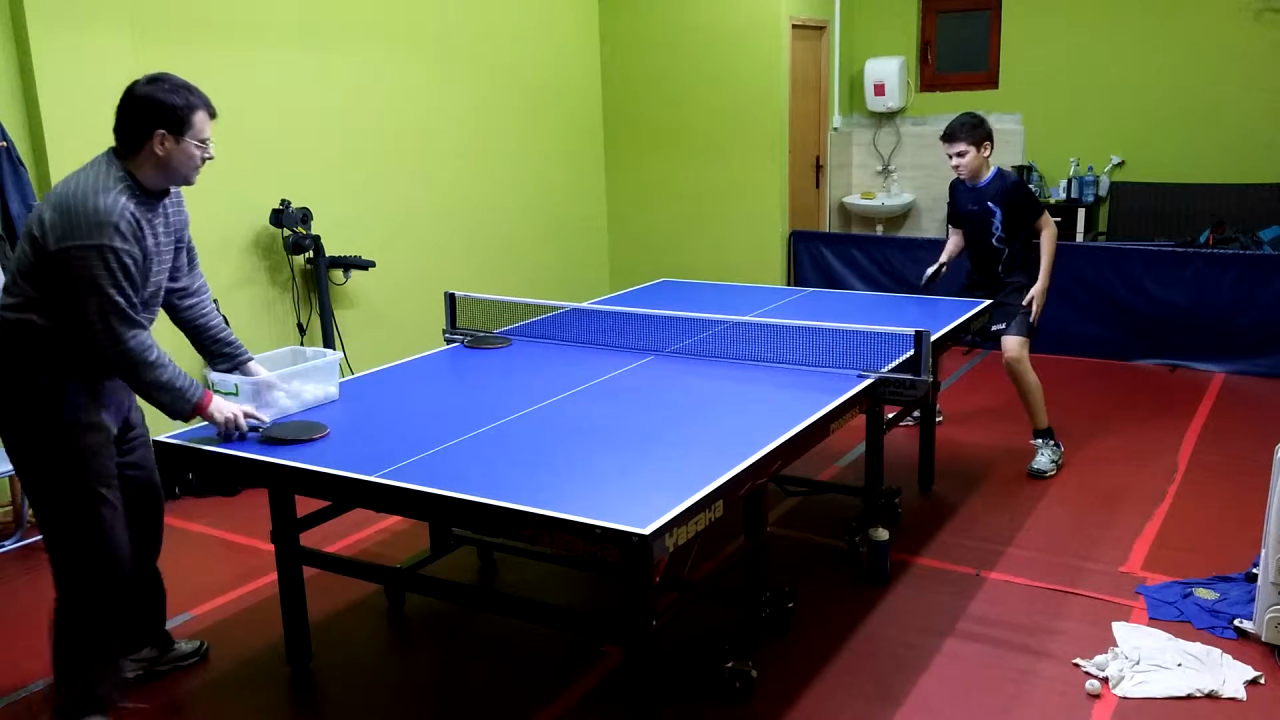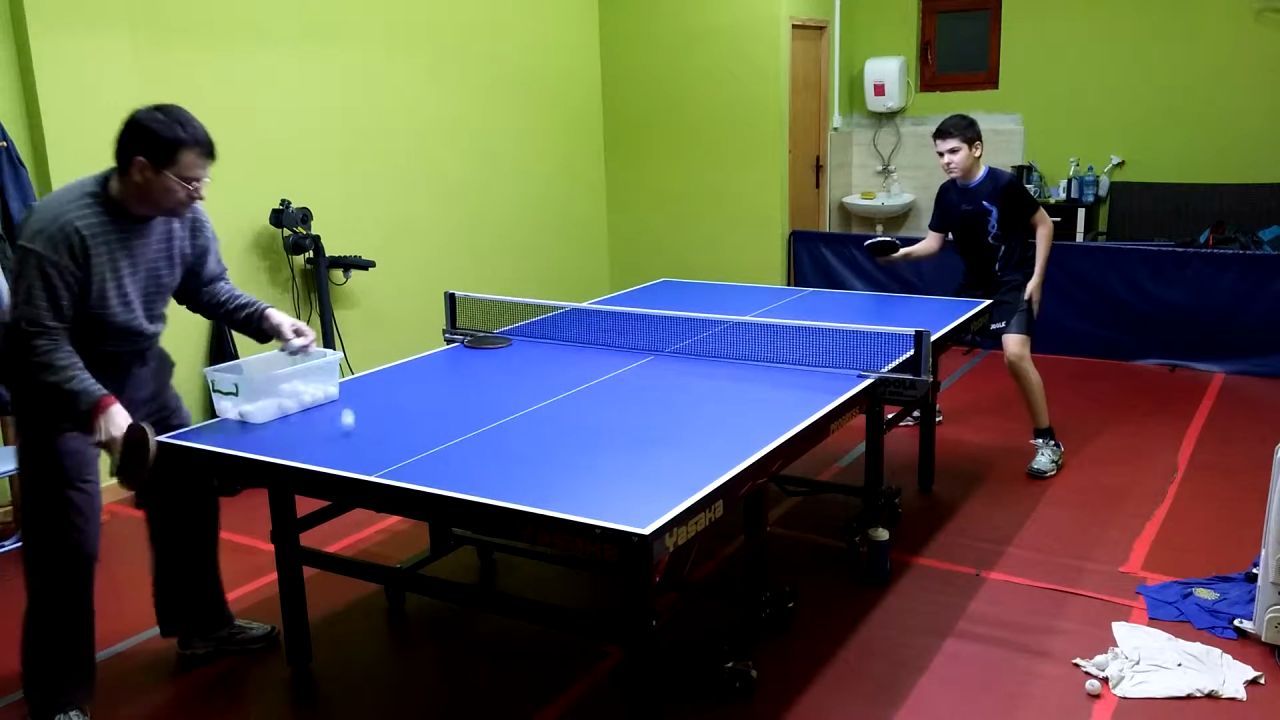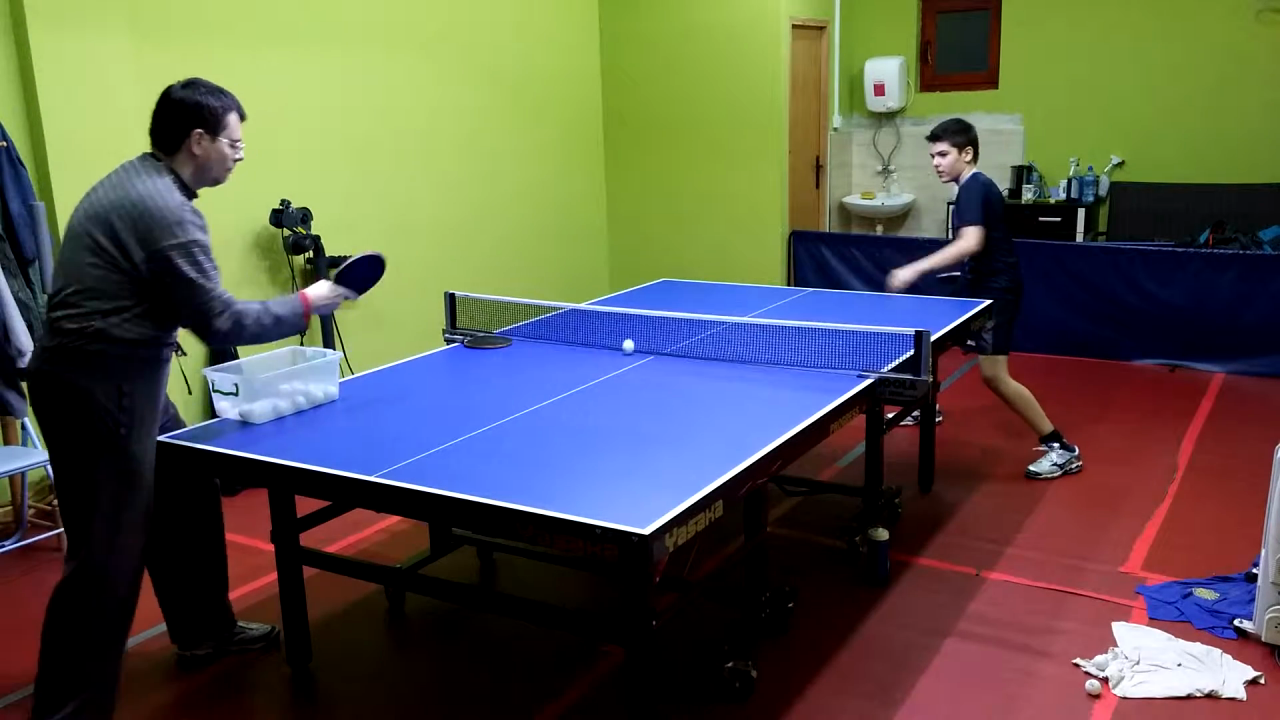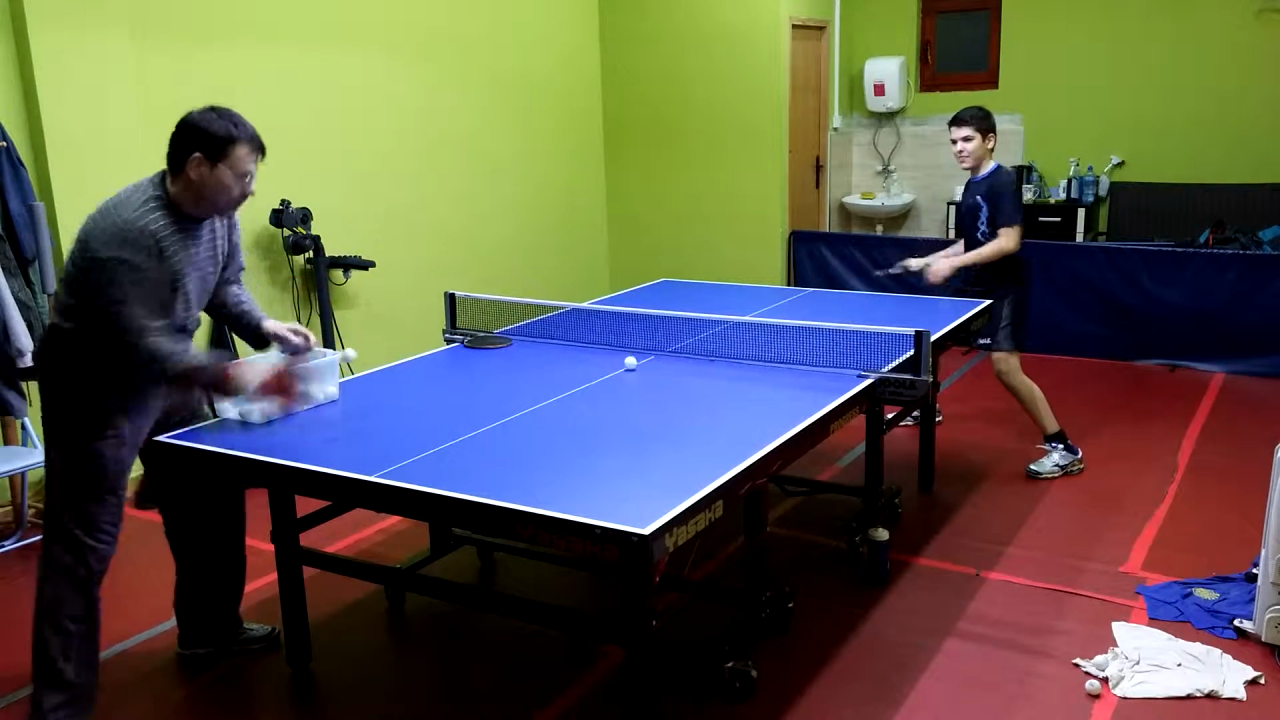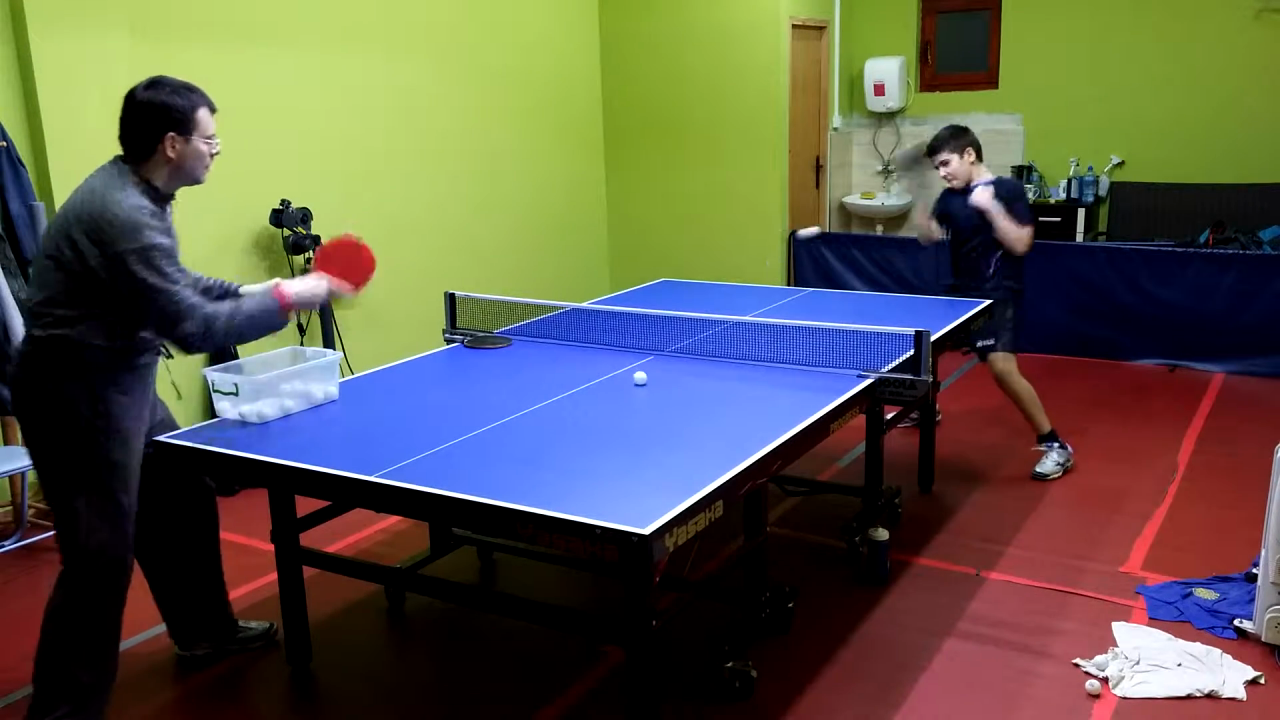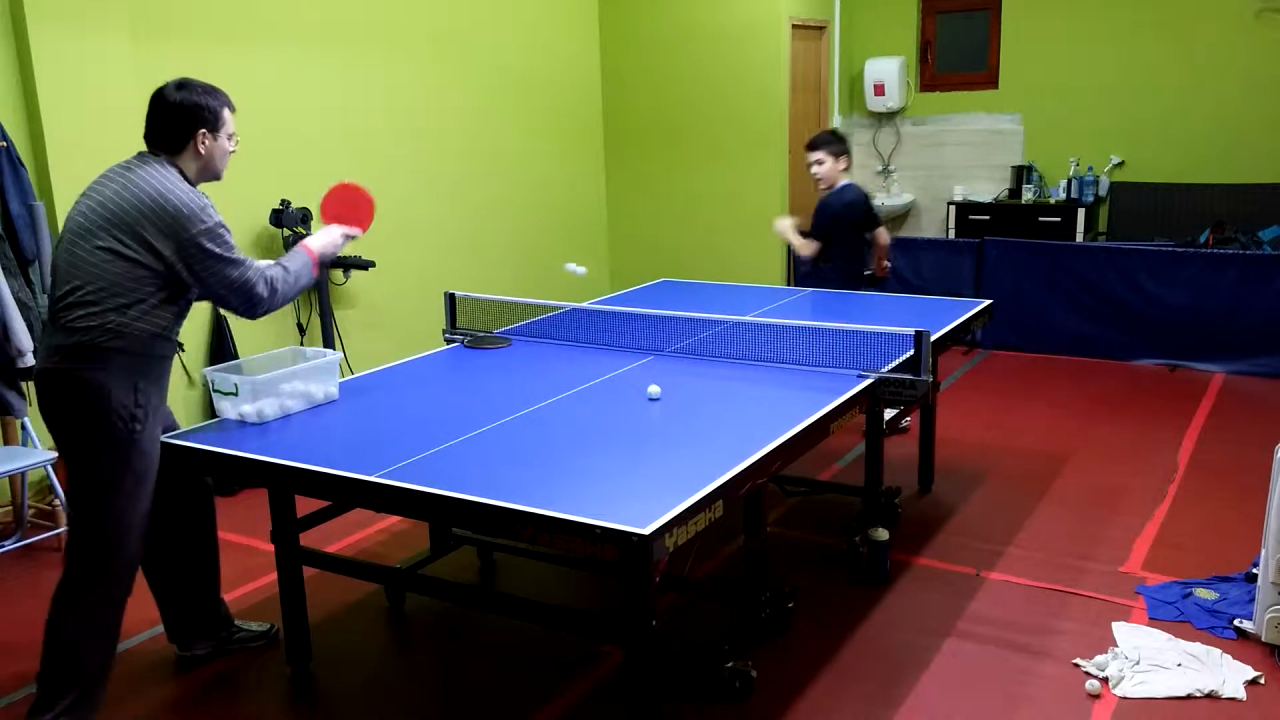
dt=0.7s
person 1, frame 1
left shoulder: (161, 198)
right shoulder: (100, 213)
left elbow: (185, 290)
right elbow: (122, 341)
left wrist: (242, 363)
right wrist: (201, 403)
left hip: (99, 373)
left knee: (140, 509)
right knee: (95, 543)
left ankle: (136, 643)
person 1, frame 2
left shoulder: (185, 218)
right shoulder: (61, 229)
left elbow: (208, 286)
left wrist: (264, 317)
right wrist: (96, 408)
left hip: (139, 370)
right hip: (61, 389)
left knee: (189, 495)
right knee: (66, 543)
left ankle: (201, 625)
person 1, frame 3
left shoulder: (142, 184)
right shoulder: (164, 211)
right elbow: (221, 323)
left wrist: (184, 312)
right wrist: (305, 304)
left hip: (125, 377)
right hip: (95, 389)
left knee: (187, 499)
right knee: (108, 557)
left ankle: (203, 627)
person 1, frame 4
left shoulder: (216, 217)
right shoulder: (129, 230)
left elbow: (224, 289)
right elbow: (142, 345)
left wrist: (268, 329)
right wrist: (227, 375)
left hip: (166, 381)
right hip: (93, 389)
left knee: (215, 495)
right knee: (82, 546)
left ankle: (209, 628)
person 1, frame 5
left shoulder: (132, 193)
right shoulder: (123, 215)
left elbow: (170, 292)
right elbow: (192, 327)
left wrist: (241, 291)
right wrist: (285, 298)
left hip: (118, 385)
right hip: (77, 397)
left knee: (183, 501)
right knee: (100, 558)
left ankle: (203, 628)
person 1, frame 6
left shoulder: (124, 182)
right shoulder: (178, 204)
right elbow: (251, 296)
left wrist: (239, 272)
right wrist: (309, 253)
left hip: (100, 374)
right hip: (104, 386)
left knee: (181, 498)
right knee: (108, 549)
left ankle: (202, 628)
person 2, frame 1
left shoulder: (1011, 186)
right shoulder: (957, 189)
left elbow: (1048, 229)
left wrist: (1042, 283)
right wrist: (944, 260)
left hip: (1015, 284)
right hip: (977, 283)
left knee: (1013, 356)
left ankle: (1047, 442)
person 2, frame 2
left shoulder: (1004, 184)
right shoulder: (947, 192)
left elbow: (1044, 225)
right elbow: (934, 241)
left wrist: (1037, 277)
right wrist: (904, 252)
left hip: (1013, 282)
right hip: (974, 283)
left knee: (1015, 355)
left ankle: (1047, 442)
person 2, frame 3
left shoulder: (973, 189)
right shoulder: (981, 187)
left elbow: (972, 243)
left wrist: (914, 269)
left hip: (994, 292)
right hip: (980, 288)
left knee: (994, 374)
left ankle: (1061, 447)
person 2, frame 4
left shoulder: (1002, 182)
right shoulder: (972, 185)
left elbow: (1009, 243)
left wrist: (952, 263)
right wrist: (930, 260)
left hip: (1002, 289)
right hip: (976, 287)
left knee: (1005, 368)
left ankle: (1064, 448)
person 2, frame 5
left shoulder: (1008, 189)
right shoulder: (951, 198)
left elbow: (1020, 246)
right elbow: (927, 234)
left wrist: (991, 207)
left hip: (999, 293)
right hip: (961, 292)
left knee: (1003, 368)
left ankle: (1053, 444)
person 2, frame 6
left shoulder: (834, 205)
right shoulder: (857, 197)
left elbow: (807, 252)
right elbow: (883, 239)
left wrist: (787, 231)
right wrist: (878, 262)
left hip: (831, 291)
right hip: (849, 289)
